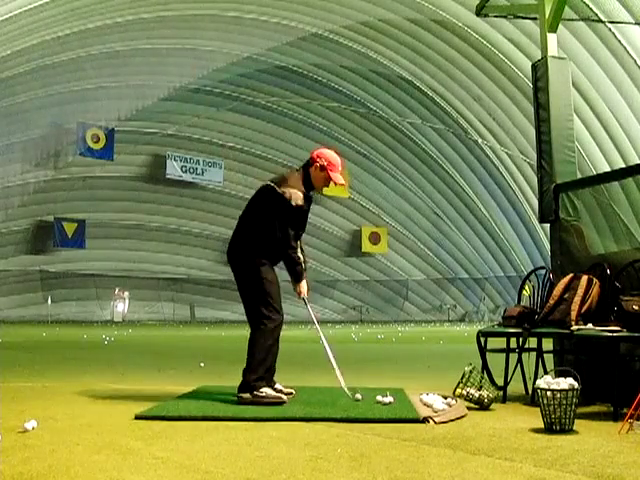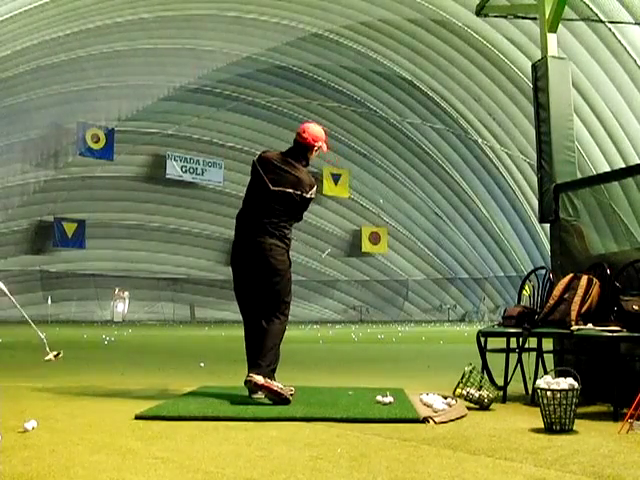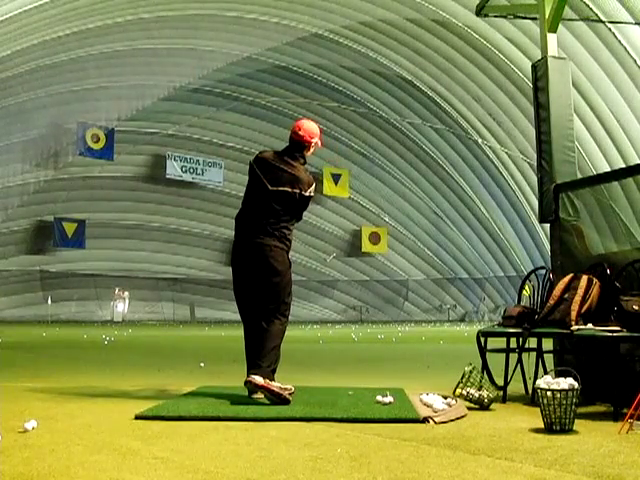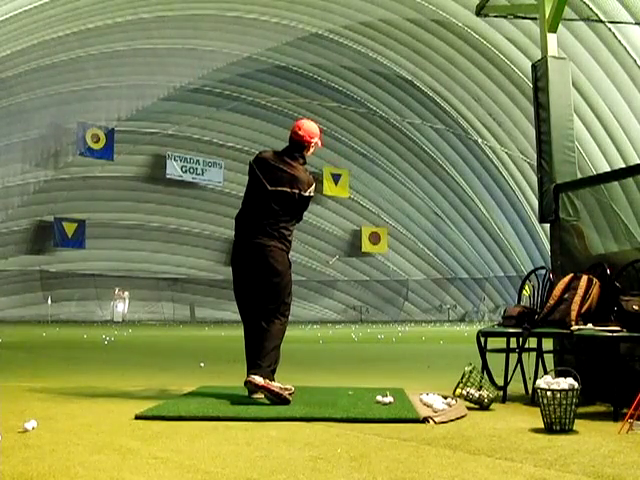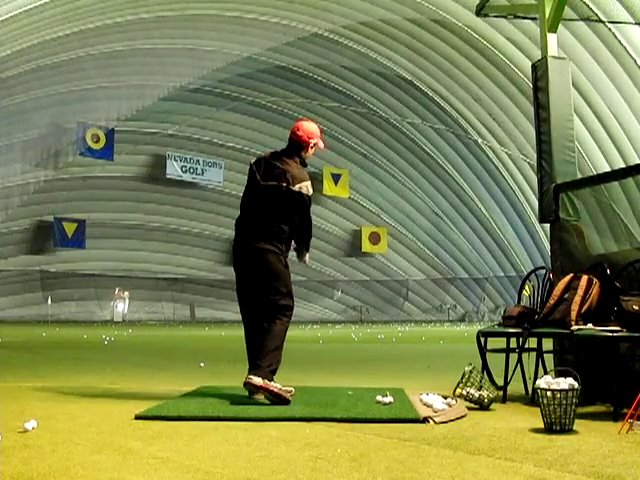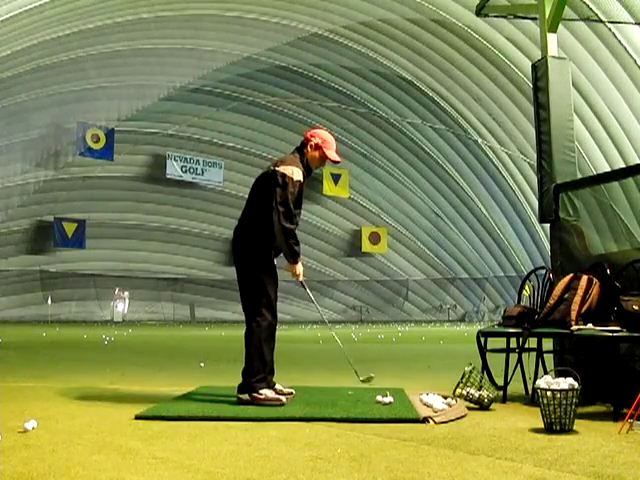
dt=0.5s
person 1, frame 1
left shoulder: (303, 193)
right shoulder: (292, 190)
left elbow: (294, 236)
right elbow: (285, 238)
left wrist: (300, 272)
right wrist: (298, 278)
left hip: (258, 255)
right hip: (251, 254)
left knee: (270, 317)
right knee: (270, 317)
left ankle: (264, 380)
right ankle: (251, 385)
person 1, frame 2
left shoulder: (265, 159)
right shoulder: (307, 183)
left hip: (243, 243)
right hip: (272, 249)
left knee: (253, 315)
right knee: (277, 313)
left ankle: (259, 376)
right ankle: (262, 373)
person 1, frame 3
left shoulder: (261, 160)
right shoulder: (306, 181)
right elbow: (295, 216)
left hip: (243, 245)
right hip: (273, 250)
left knee: (252, 315)
right knee: (277, 314)
left ankle: (256, 377)
right ankle: (262, 374)
person 1, frame 4
left shoulder: (261, 160)
right shoulder: (305, 181)
left hip: (243, 245)
right hip: (272, 250)
left knee: (253, 315)
right knee: (276, 314)
left ankle: (257, 376)
right ankle: (262, 374)
person 1, frame 5
left shoulder: (260, 163)
right shoulder: (300, 178)
right elbow: (302, 222)
right wrist: (302, 251)
left hip: (243, 247)
right hip: (269, 251)
left knee: (254, 315)
right knee: (280, 312)
left ankle: (259, 378)
right ankle: (261, 374)
person 1, frame 6
left shoulder: (285, 167)
right shoulder: (292, 169)
right elbow: (283, 218)
left wrist: (282, 254)
right wrist: (294, 258)
left hip: (253, 247)
right hip: (255, 248)
left knee: (264, 314)
right knee: (262, 315)
left ankle: (263, 381)
right ankle: (253, 386)
